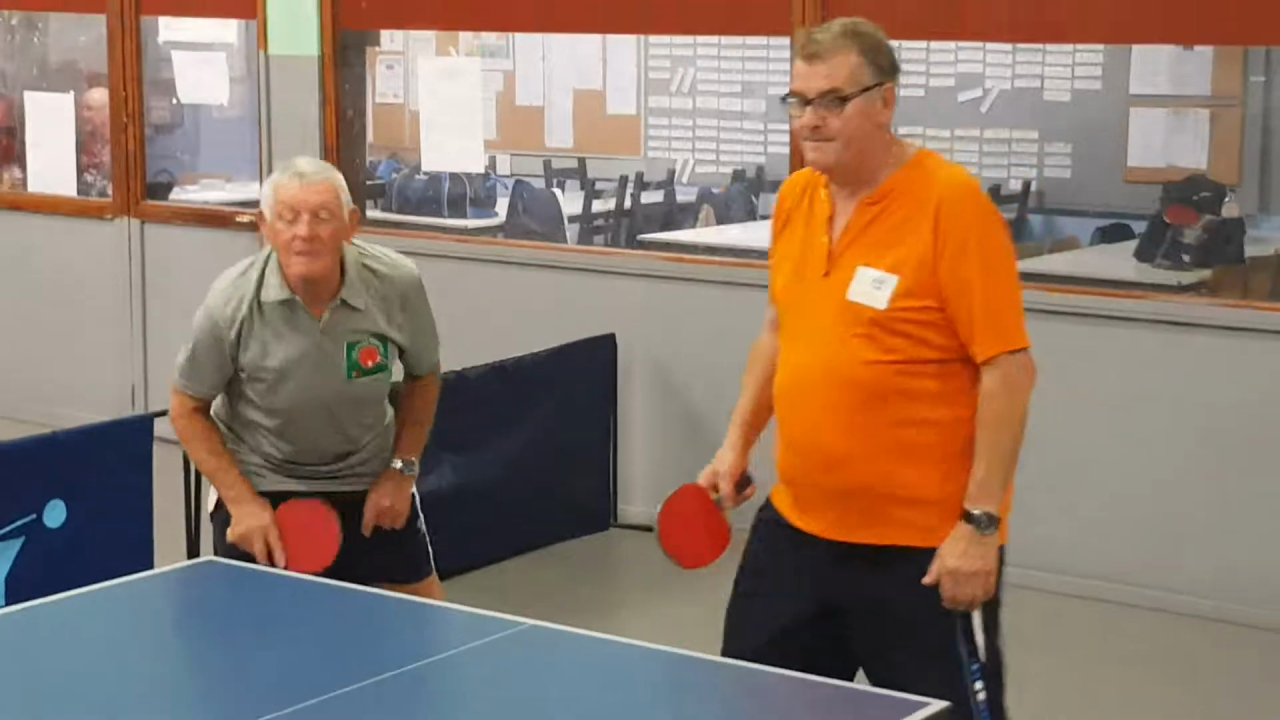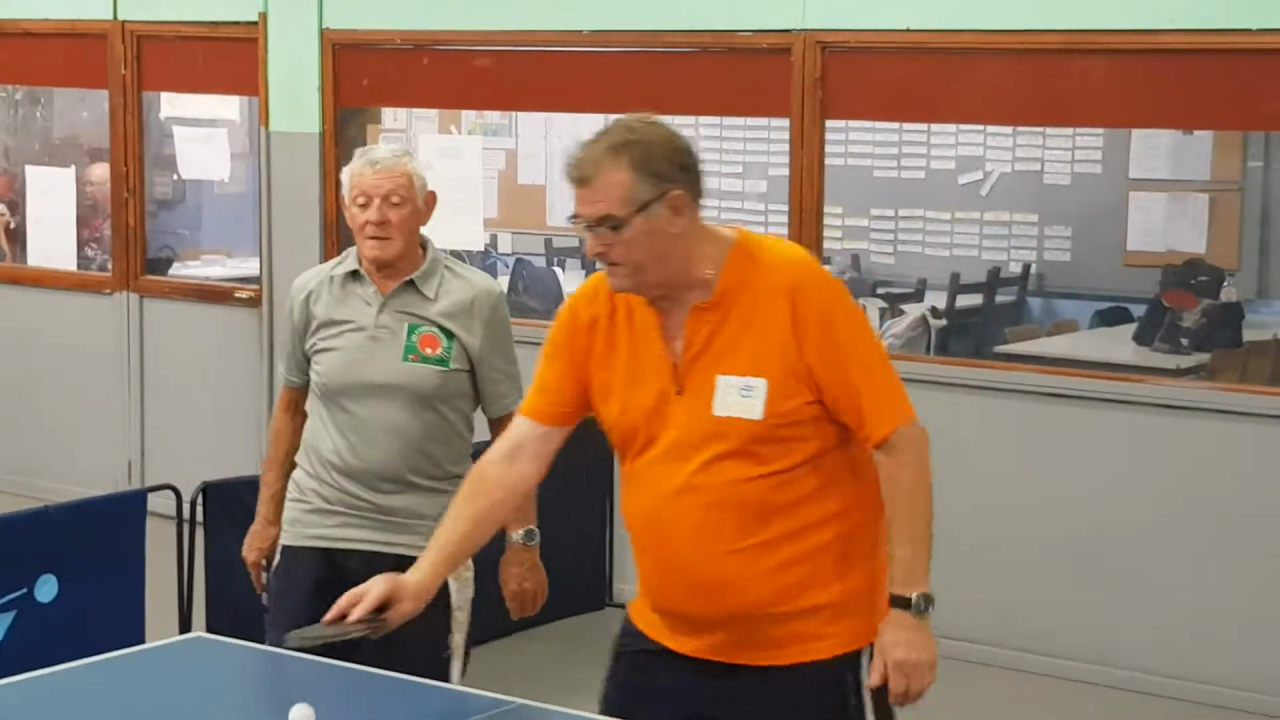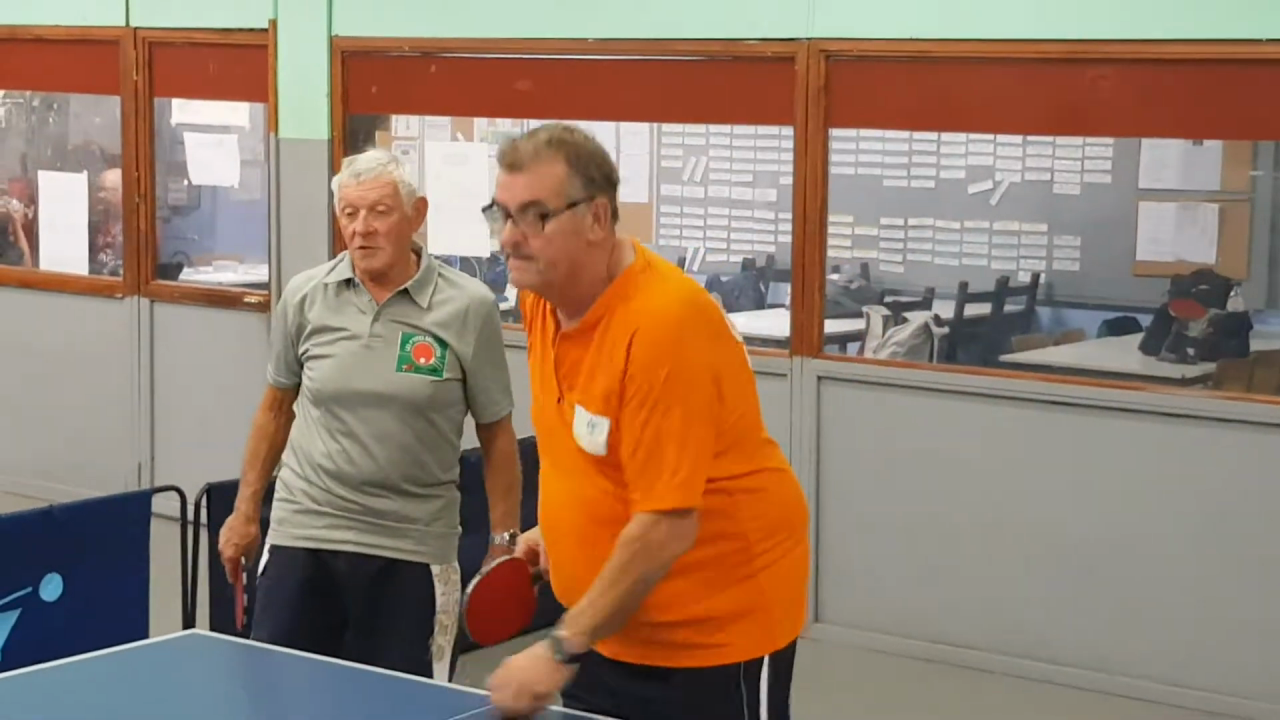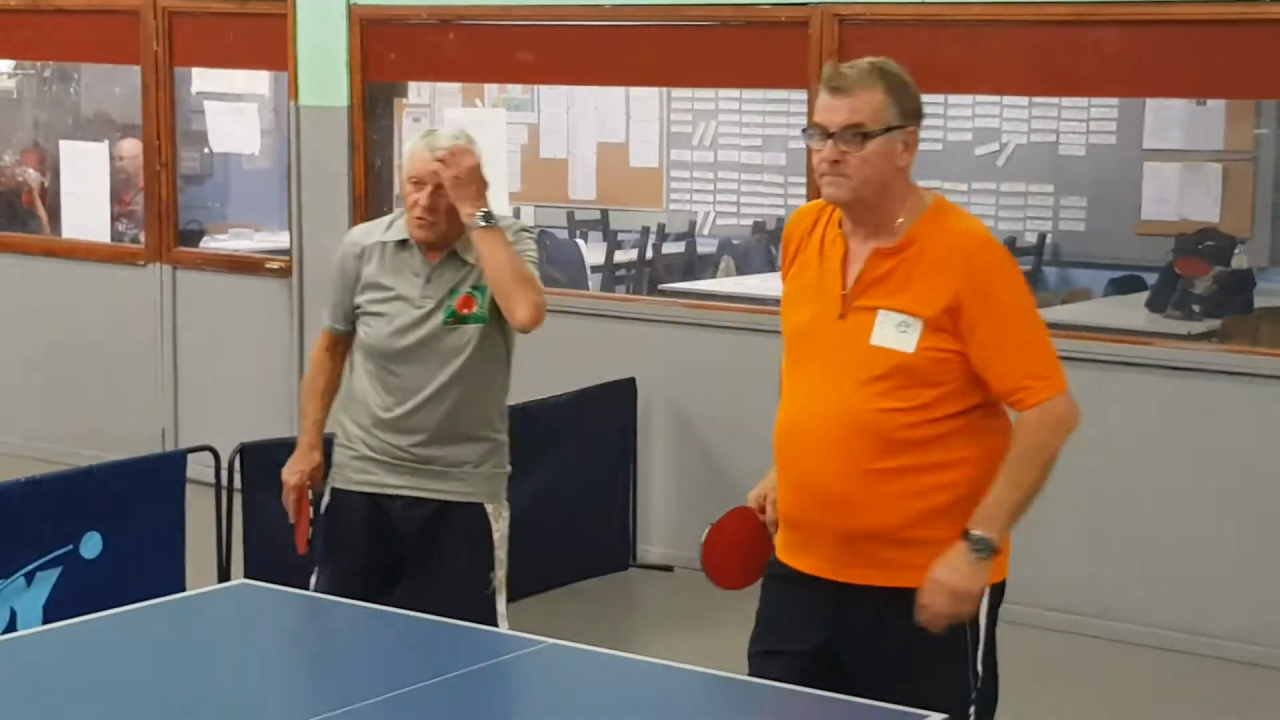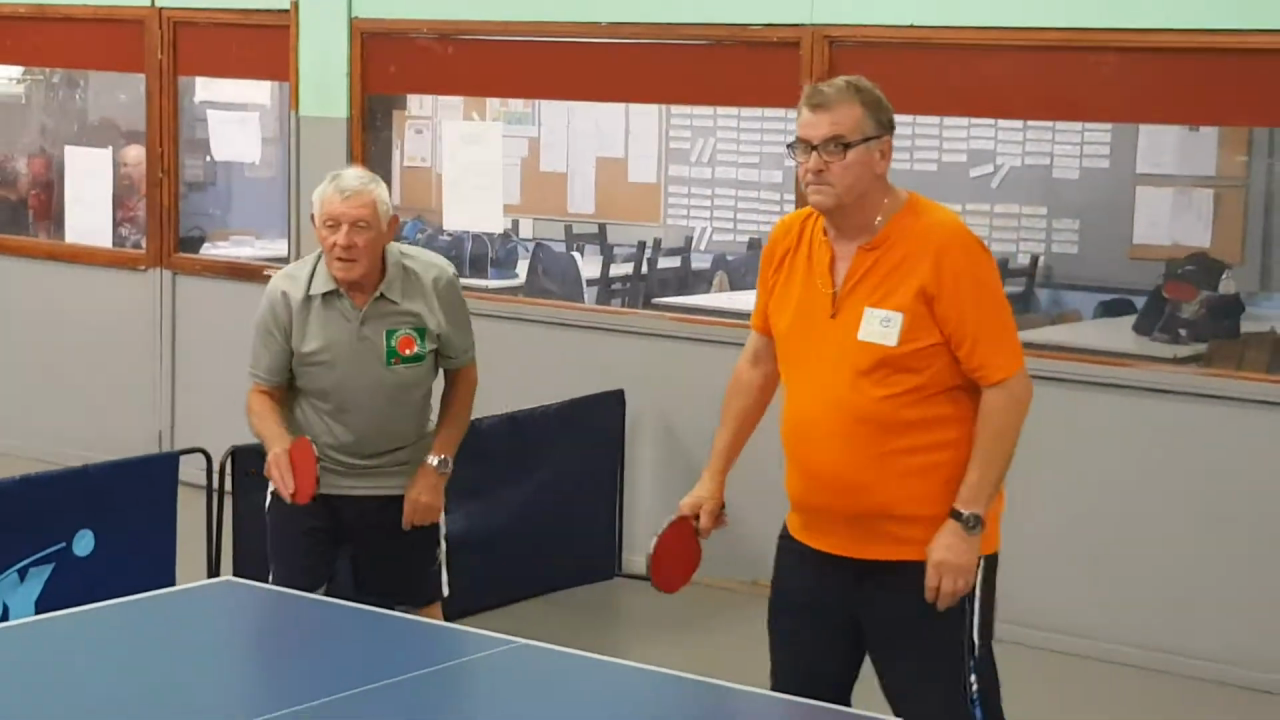
dt=1s
person 1, frame 1
left shoulder: (950, 203)
right shoulder: (793, 198)
left elbow: (1009, 373)
left wrist: (977, 525)
right wrist: (737, 443)
left hip: (921, 540)
right hip: (796, 524)
person 1, frame 2
left shoulder: (794, 289)
right shoulder: (589, 311)
left elbow: (899, 445)
right elbow: (517, 455)
left wrist: (907, 605)
right wrist: (423, 576)
left hip: (810, 648)
right hip: (665, 641)
person 1, frame 3
left shoulder: (664, 323)
right shoulder: (540, 300)
left elbow: (669, 523)
left wrist: (561, 652)
right wrist: (557, 525)
left hip: (716, 636)
right hip: (607, 629)
person 1, frame 4
left shoulder: (966, 254)
right shoulder: (801, 232)
left elbow: (1049, 409)
left wrist: (976, 546)
left hip: (927, 580)
right hip: (800, 566)
person 1, frame 5
left shoulder: (945, 246)
right shoulder: (786, 242)
left elbow: (1008, 389)
right elbow: (759, 361)
left wrist: (966, 521)
right wrist: (715, 475)
left hip: (927, 550)
right hip: (811, 543)
person 2, frame 1
left shoulder: (396, 282)
right shoulder: (231, 302)
left elbow: (422, 376)
right elbow: (189, 409)
left wrist: (402, 470)
right wrist: (242, 502)
left hip: (367, 477)
right hip: (261, 482)
person 2, frame 2
left shoulder: (475, 299)
right shoulder: (312, 293)
left elbow: (512, 427)
left wrist: (522, 540)
right wrist: (267, 515)
left hip: (424, 546)
right hip: (314, 537)
person 2, frame 3
left shoulder: (468, 307)
right shoulder: (304, 296)
left elbow: (496, 433)
right elbow: (277, 406)
left wrist: (503, 541)
right wrist: (246, 509)
left hip: (411, 551)
right hip: (302, 538)
person 2, frame 4
left shoulder: (503, 242)
right shoulder: (362, 248)
left elbow: (526, 314)
right elbow: (332, 347)
left wrist: (475, 215)
right wrist: (308, 443)
left hip: (462, 490)
right hip: (360, 481)
person 2, frame 5
left shoulder: (435, 282)
right shoulder: (286, 292)
left elbow: (461, 376)
right elbow: (264, 393)
left wrist: (437, 466)
right wrist: (279, 443)
left hip: (401, 485)
left knee: (421, 620)
